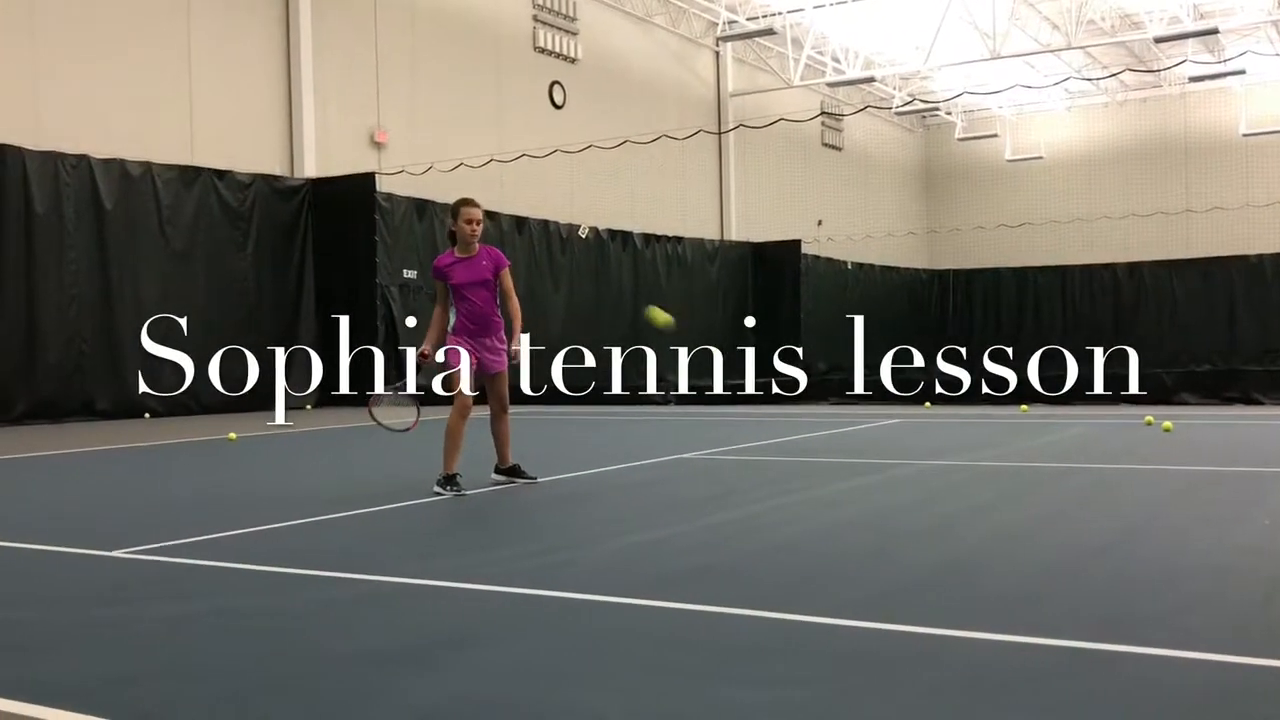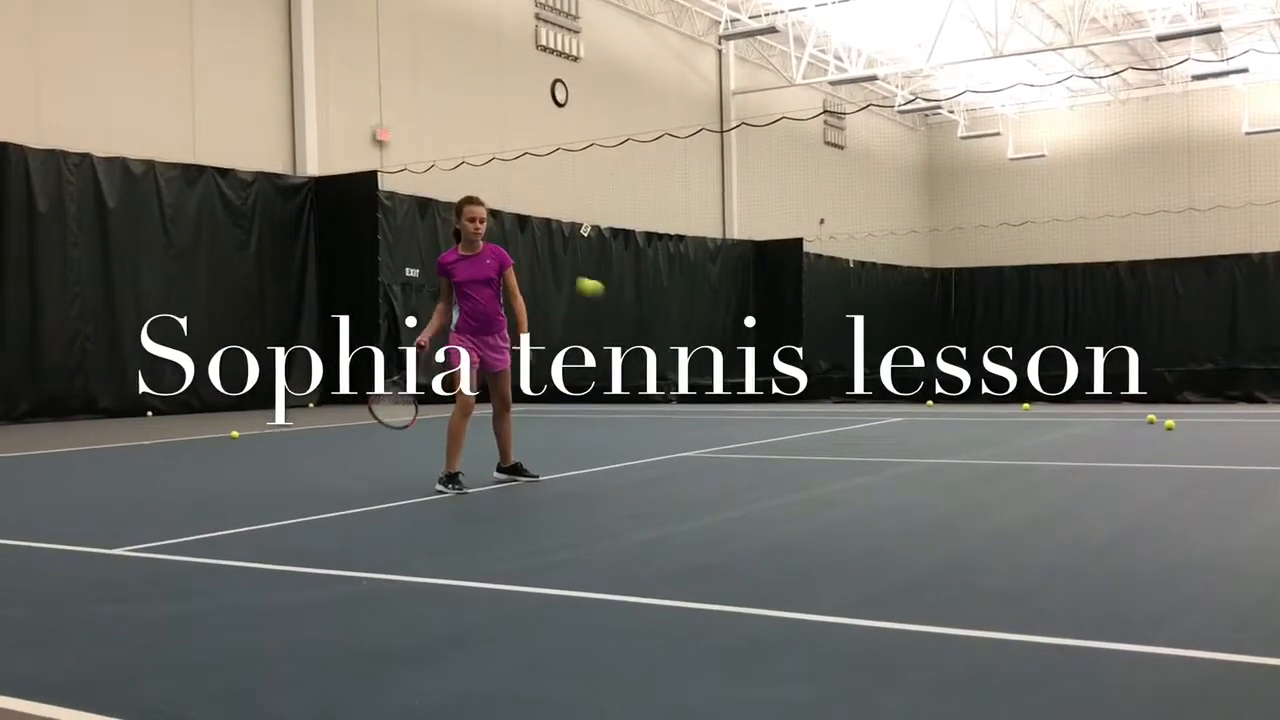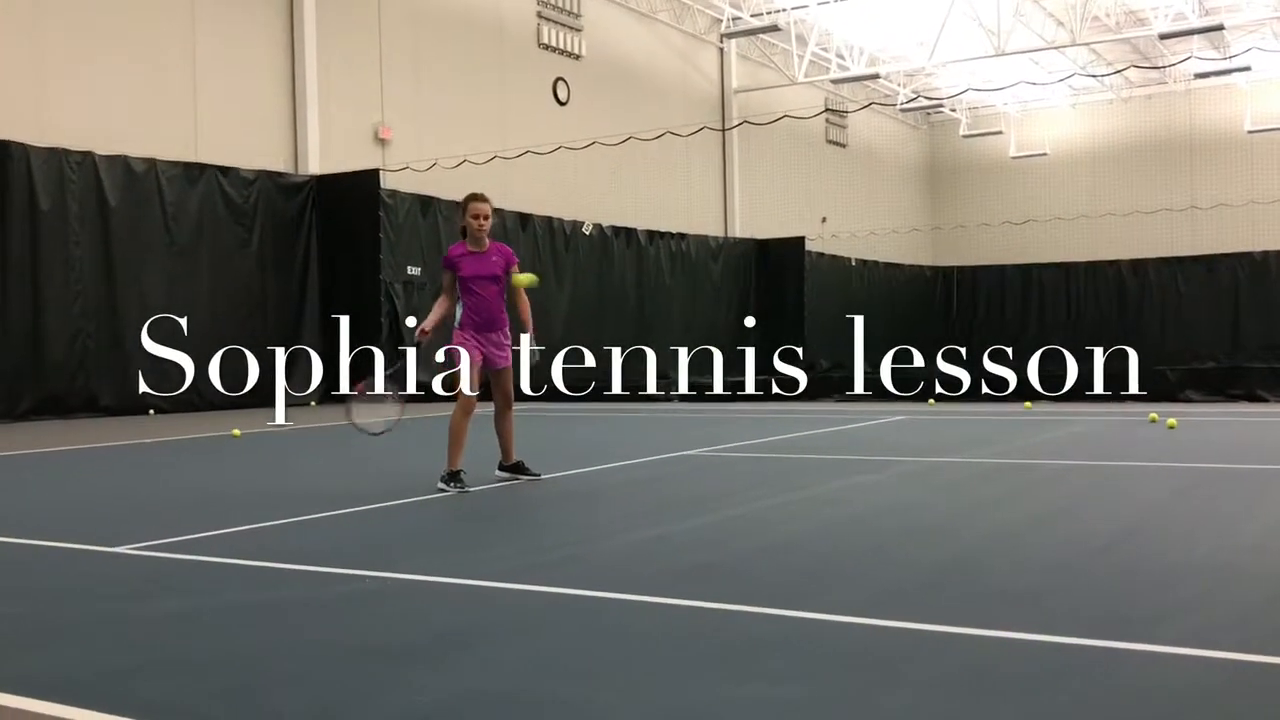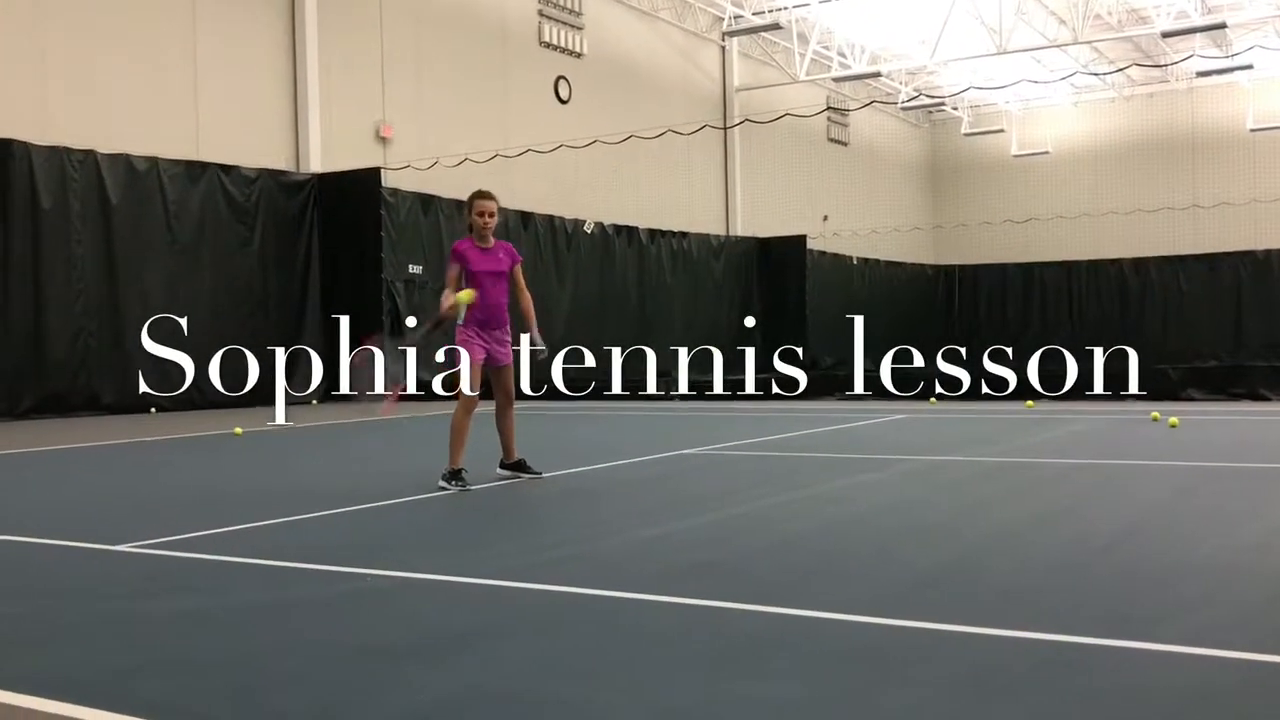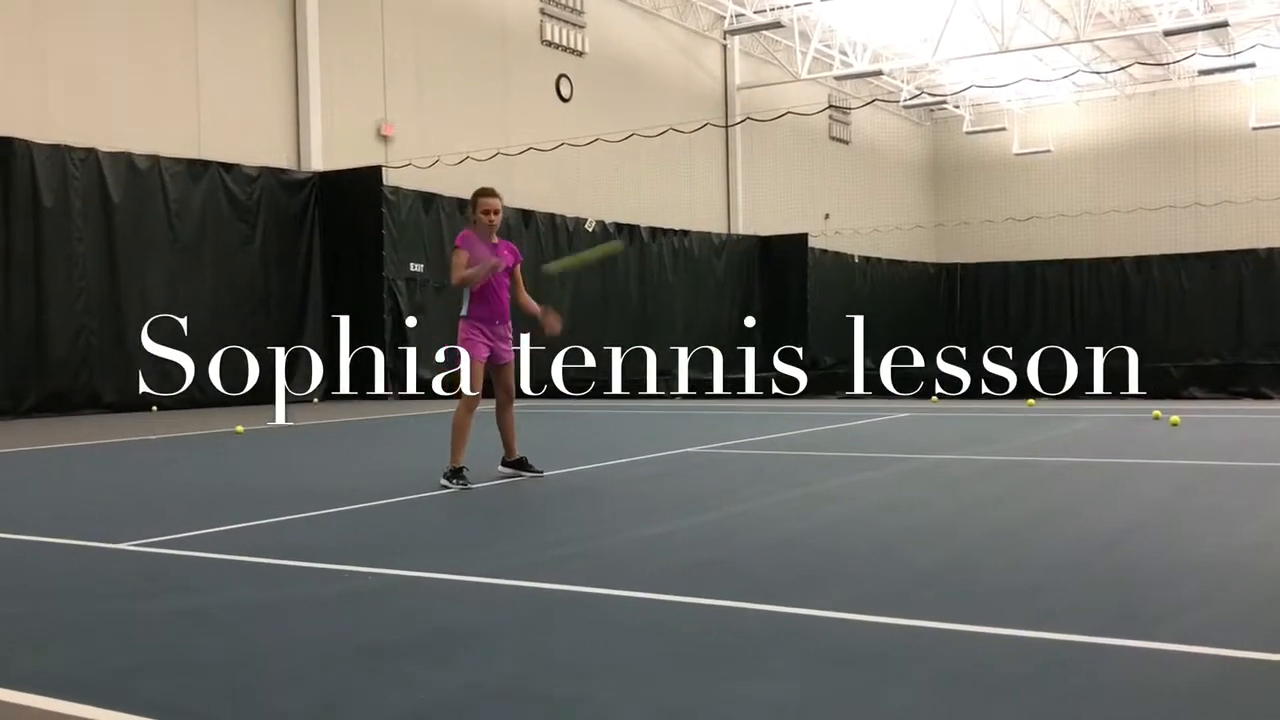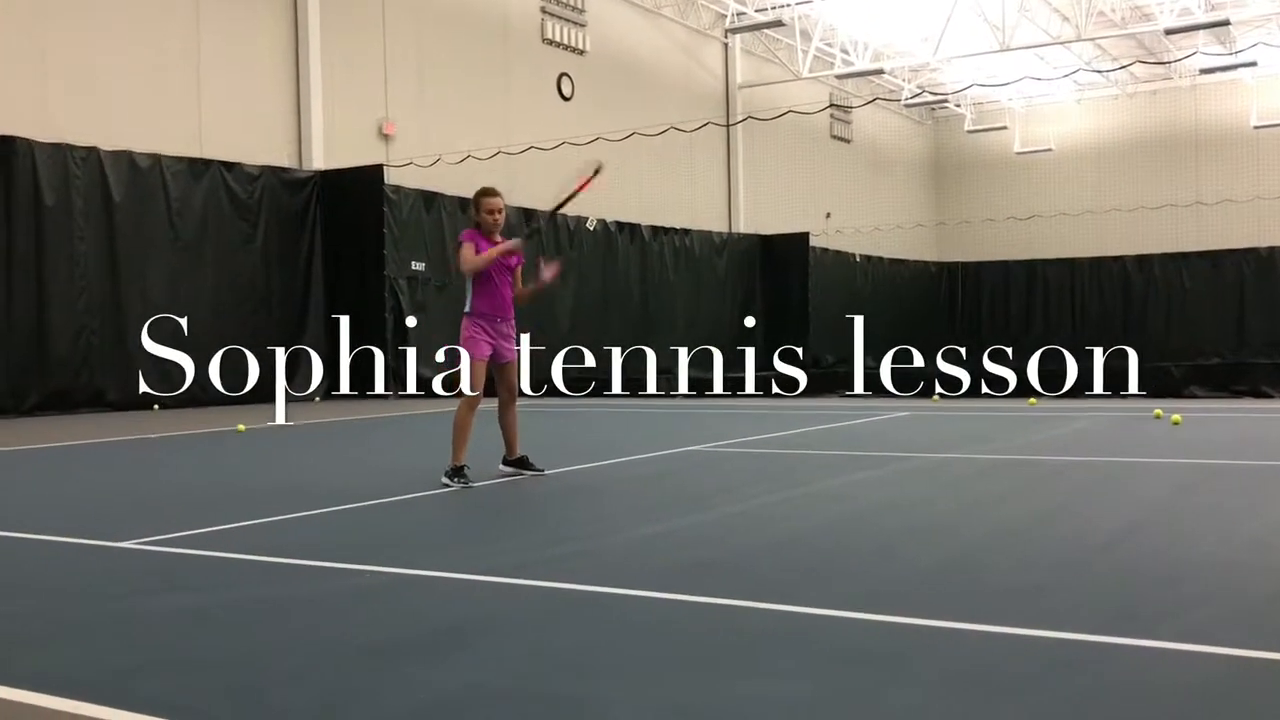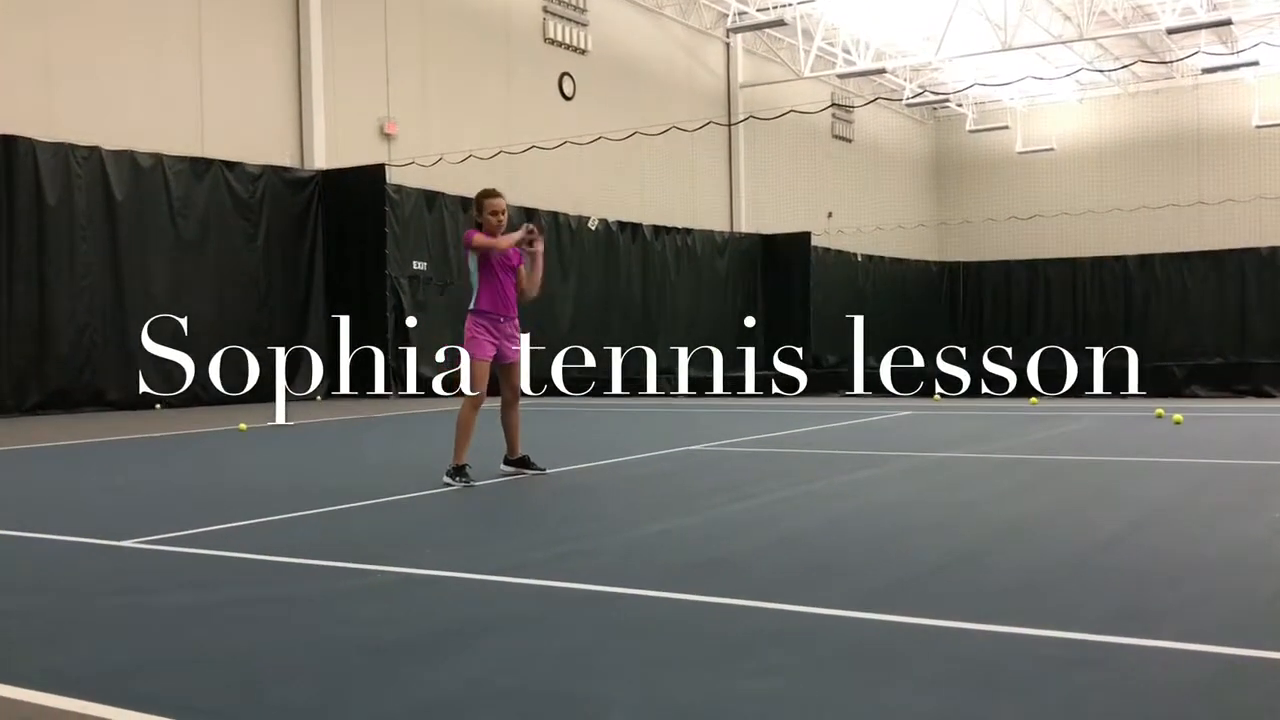
dt=0.1s
person 1, frame 1
left shoulder: (495, 257)
right shoulder: (443, 264)
left elbow: (511, 299)
right elbow: (441, 306)
left wrist: (516, 337)
right wrist: (429, 342)
left hip: (493, 339)
right hip: (461, 341)
left knee: (501, 405)
right knee: (463, 405)
left ankle: (505, 466)
right ankle: (447, 475)
person 1, frame 2
left shoulder: (499, 256)
right shoulder: (447, 261)
left elbow: (515, 298)
right elbow: (445, 303)
left wrist: (523, 337)
right wrist: (427, 334)
left hip: (496, 338)
right hip: (464, 338)
left knee: (503, 403)
right knee: (465, 403)
left ankle: (507, 464)
right ankle: (449, 474)
person 1, frame 3
left shoulder: (504, 253)
right shoulder: (453, 255)
left elbow: (519, 296)
right elbow: (447, 297)
left wrist: (529, 336)
right wrist: (429, 322)
left hip: (499, 335)
right hip: (468, 335)
left knee: (505, 401)
right knee: (466, 401)
left ankle: (508, 463)
right ankle: (451, 472)
person 1, frame 4
left shoulder: (508, 252)
right shoulder: (461, 249)
left elbow: (522, 294)
right elbow: (450, 288)
left wrist: (535, 332)
right wrist: (448, 303)
left hip: (501, 332)
right hip: (472, 332)
left knee: (506, 398)
right knee: (468, 400)
left ankle: (510, 461)
right ankle: (452, 470)
person 1, frame 5
left shoulder: (510, 250)
right shoulder: (466, 239)
left elbow: (519, 294)
right elbow: (458, 279)
left wrist: (542, 314)
right wrist: (485, 267)
left hip: (502, 329)
right hip: (474, 328)
left knee: (507, 396)
right knee: (470, 398)
left ankle: (511, 459)
right ankle: (454, 469)
person 1, frame 6
left shoulder: (513, 251)
right shoulder: (469, 237)
left elbow: (517, 295)
right elbow: (469, 267)
left wrist: (541, 280)
right wrist: (502, 247)
left hip: (505, 326)
right hip: (477, 325)
left knee: (509, 395)
right knee: (472, 396)
left ankle: (513, 457)
right ankle: (455, 467)
person 1, frame 7
left shoulder: (516, 252)
right shoulder: (473, 237)
left elbow: (528, 294)
right elbow: (498, 246)
left wrist: (536, 252)
right wrist: (520, 234)
left hip: (509, 326)
right hip: (481, 325)
left knee: (512, 395)
right knee: (476, 396)
left ankle: (514, 457)
right ankle: (456, 466)
